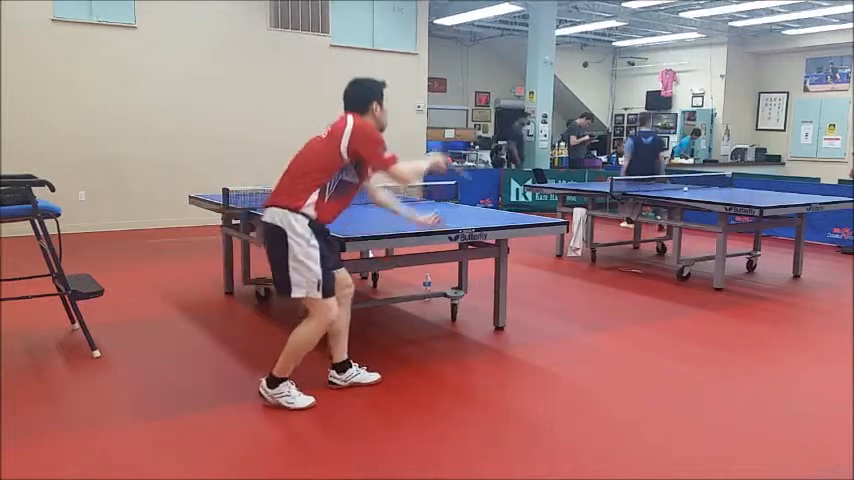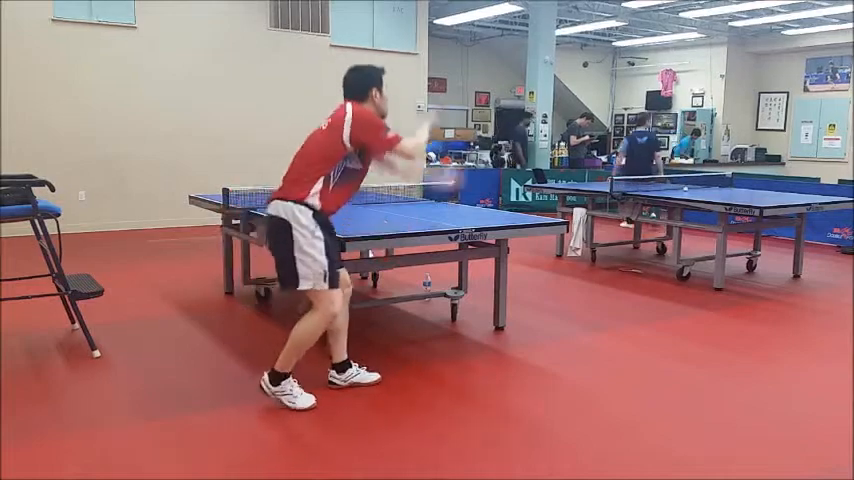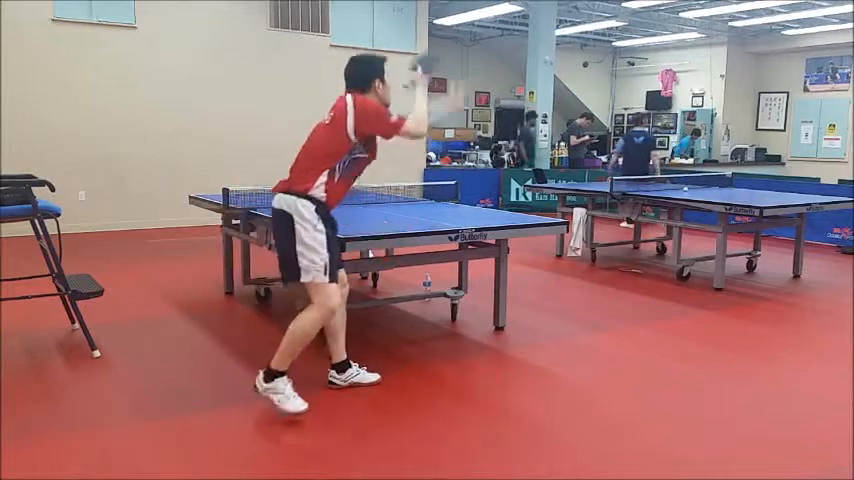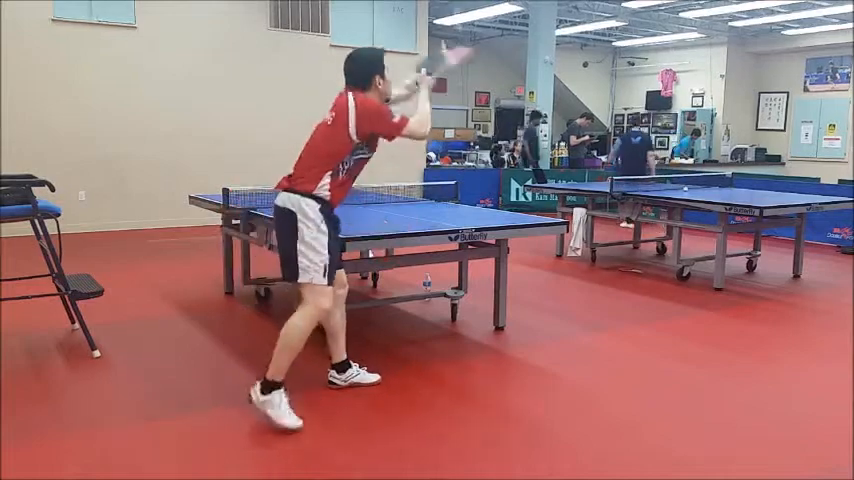
dt=0.1s
person 1, frame 1
left shoulder: (348, 133)
right shoulder: (361, 130)
left elbow: (372, 189)
right elbow: (404, 175)
left wrist: (415, 217)
right wrist: (431, 162)
left hip: (302, 221)
right hip: (291, 223)
left knee: (343, 288)
right knee: (325, 313)
left ankle: (341, 368)
right ankle: (275, 384)
person 1, frame 2
left shoulder: (351, 120)
right shoulder: (360, 116)
left elbow: (391, 158)
right elbow: (411, 150)
right wrist: (425, 129)
left hip: (306, 214)
right hip: (297, 215)
left knee: (340, 288)
right knee: (329, 308)
left ankle: (341, 369)
right ankle: (278, 379)
person 1, frame 3
left shoulder: (353, 108)
right shoulder: (364, 107)
left elbow: (404, 128)
right elbow: (417, 129)
left wrist: (428, 97)
right wrist: (420, 88)
left hip: (308, 207)
right hip: (301, 208)
left knee: (339, 289)
right knee: (327, 302)
left ankle: (341, 368)
right ankle: (273, 377)
person 1, frame 4
left shoulder: (349, 100)
right shoulder: (366, 108)
left elbow: (396, 95)
right elbow: (420, 130)
left wrist: (420, 85)
right wrist: (424, 92)
left hip: (310, 206)
right hip: (303, 208)
left knee: (337, 289)
right knee: (317, 304)
left ankle: (341, 369)
right ankle: (269, 389)
person 2, frame 1
left shoulder: (633, 138)
right shoulder: (657, 138)
left elbow: (627, 157)
right elbow: (661, 157)
left wrist: (622, 173)
right wrist: (662, 172)
left hip: (634, 173)
right hip: (650, 173)
left ankle: (629, 221)
person 2, frame 2
left shoulder: (629, 138)
right shoulder: (653, 138)
left elbow: (620, 156)
right elbow: (657, 157)
left wrist: (615, 171)
right wrist: (661, 172)
left hip: (630, 172)
right hip: (646, 173)
left ankle: (629, 220)
person 2, frame 3
left shoulder: (625, 137)
right shoulder: (649, 137)
left elbow: (615, 154)
right elbow: (653, 157)
right wrist: (657, 172)
left hip: (628, 172)
right hip: (643, 172)
left ankle: (629, 220)
person 2, frame 4
left shoulder: (623, 137)
right shoulder: (647, 138)
left elbow: (613, 154)
right elbow: (650, 157)
right wrist: (653, 173)
left hip: (625, 172)
right hip: (640, 172)
left ankle: (629, 220)
right ankle: (629, 219)
